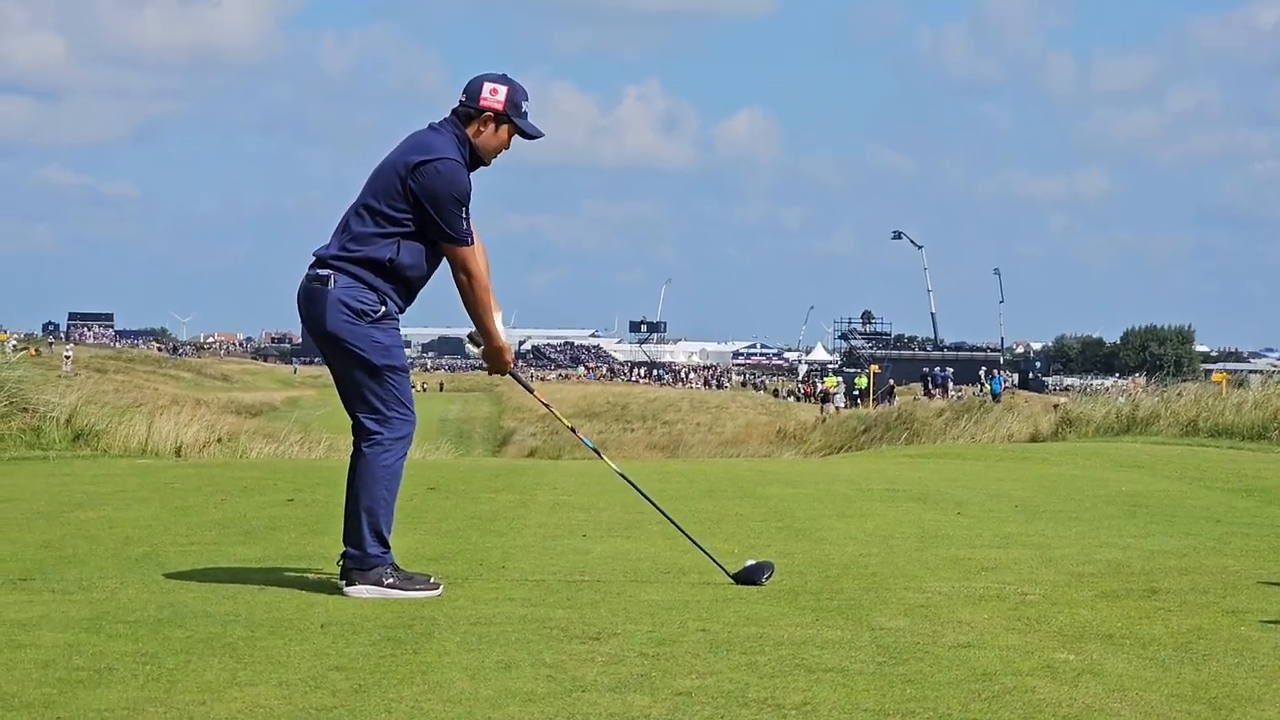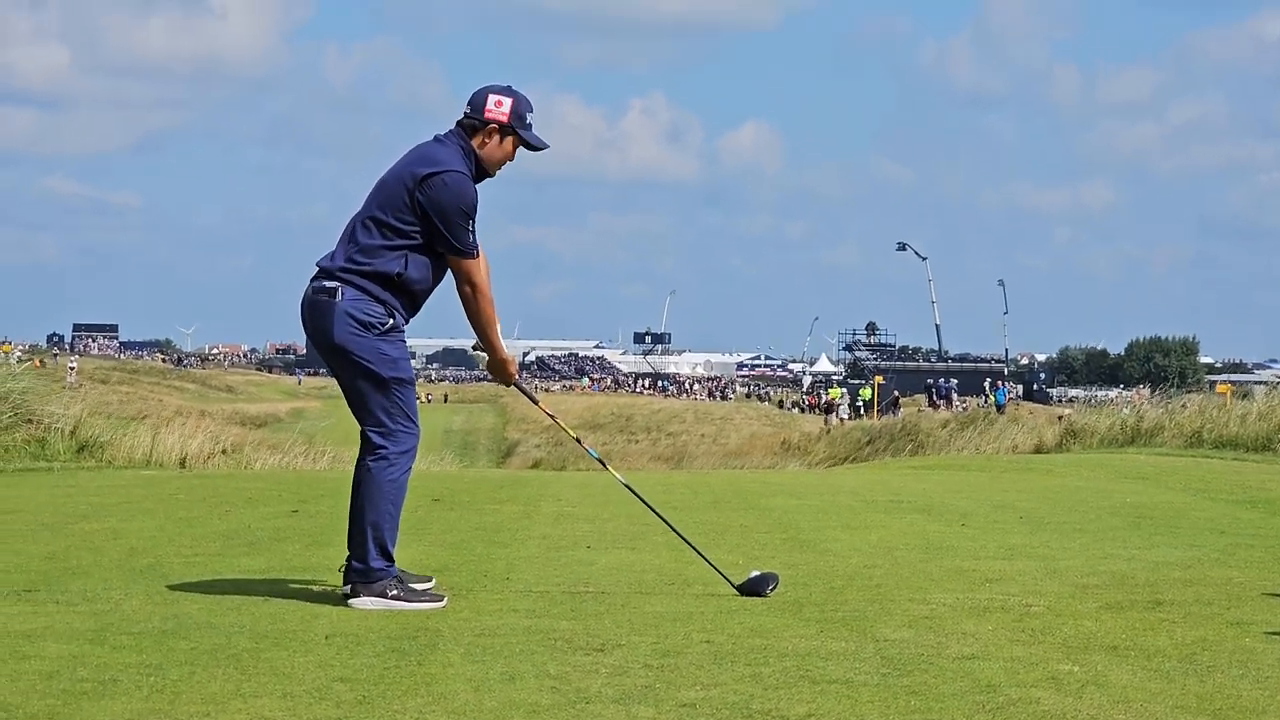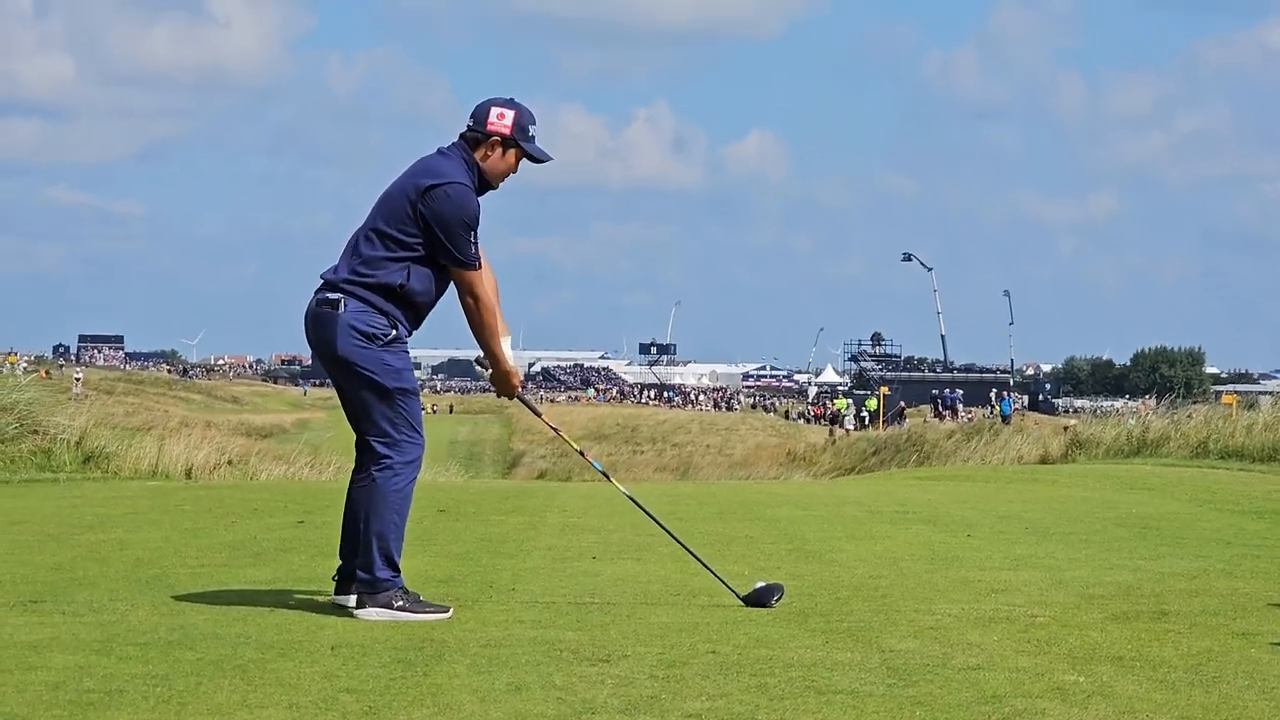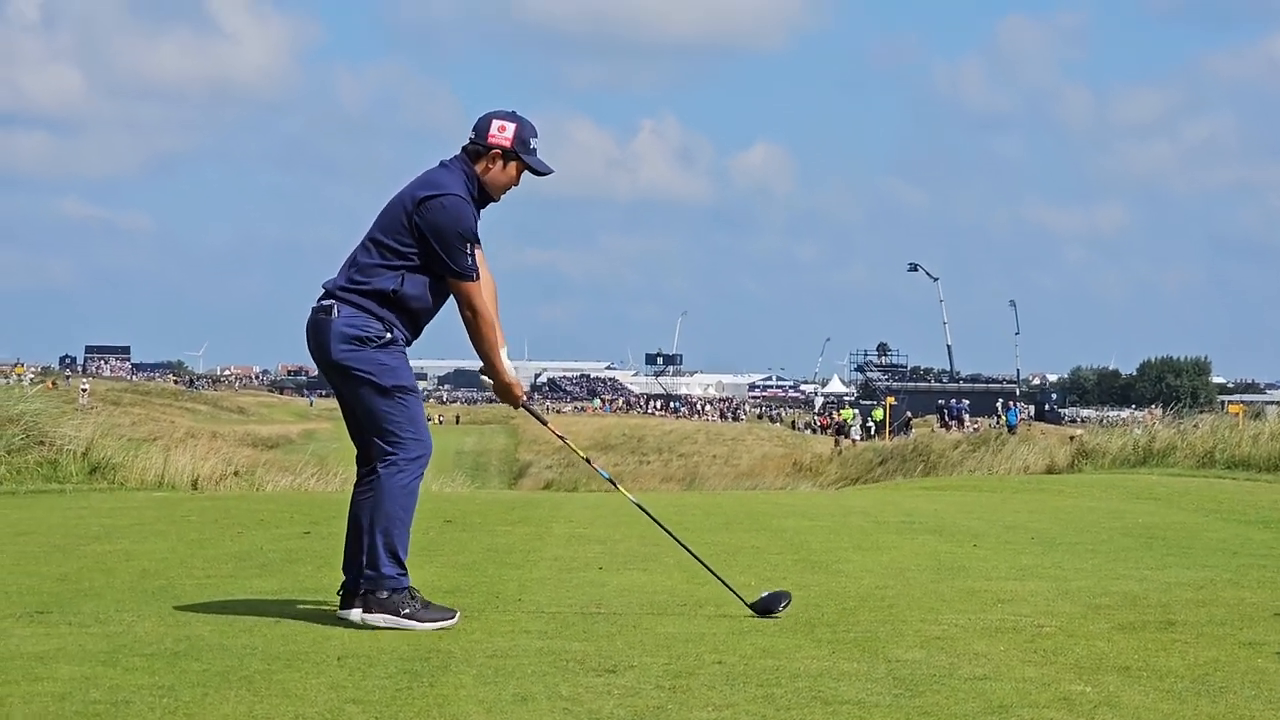
dt=0.2s
person 1, frame 1
left shoulder: (437, 148)
right shoulder: (442, 166)
left elbow: (471, 245)
right elbow: (466, 269)
left wrist: (495, 324)
right wrist: (494, 342)
left hip: (335, 296)
right hip: (357, 301)
left knee: (380, 427)
right knee: (390, 427)
left ankle: (362, 557)
right ankle: (369, 566)
person 1, frame 2
left shoulder: (440, 159)
right shoulder: (449, 178)
left elbow: (474, 258)
right elbow: (471, 281)
left wrist: (493, 342)
right wrist: (498, 354)
left hip: (336, 305)
right hip: (362, 312)
left knee: (385, 437)
right knee: (395, 439)
left ankle: (365, 565)
right ankle: (373, 577)
person 1, frame 3
left shoulder: (444, 173)
right shoulder: (451, 190)
left elbow: (480, 268)
right elbow: (474, 294)
left wrist: (504, 345)
right wrist: (501, 367)
left hip: (339, 318)
right hip: (365, 324)
left knee: (380, 448)
right knee: (399, 450)
left ankle: (355, 576)
right ankle: (379, 588)
person 1, frame 4
left shoulder: (452, 190)
right shoulder: (448, 201)
left elbow: (482, 279)
right elbow: (472, 304)
left wrist: (502, 358)
right wrist: (500, 376)
left hip: (345, 330)
right hip: (361, 330)
left knee: (382, 456)
right knee: (407, 449)
left ankle: (359, 589)
right ankle: (387, 591)
